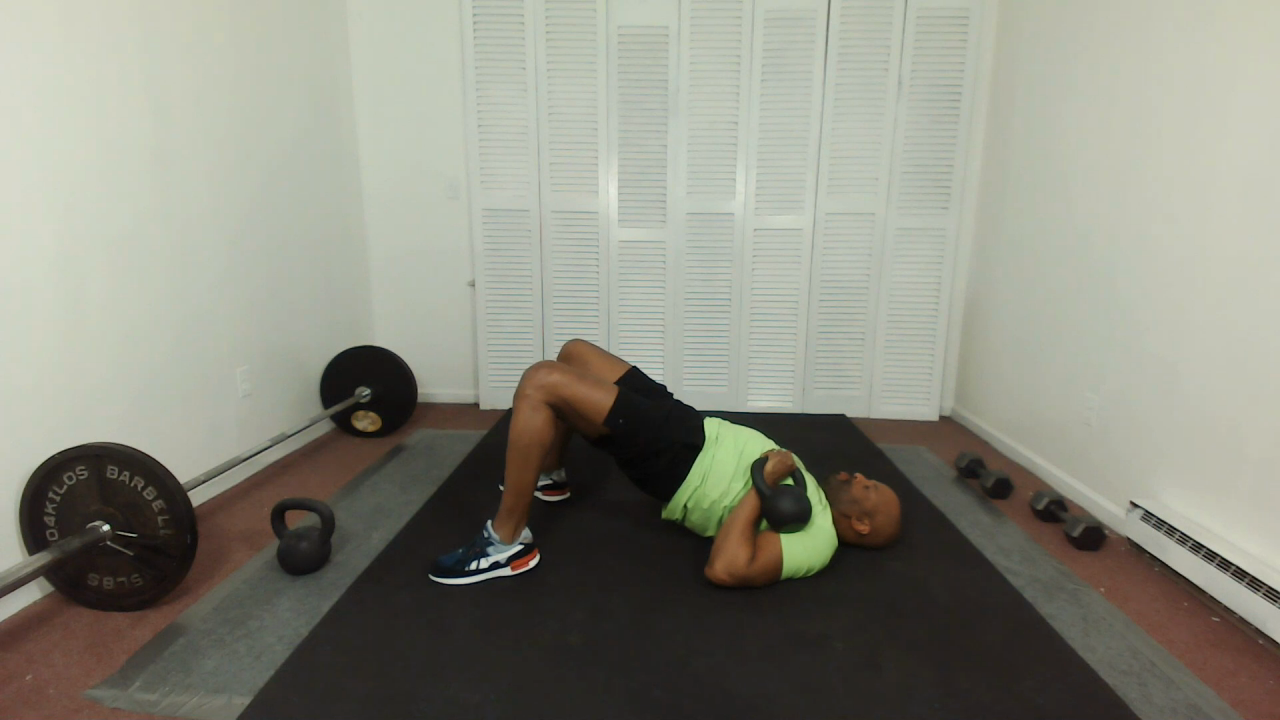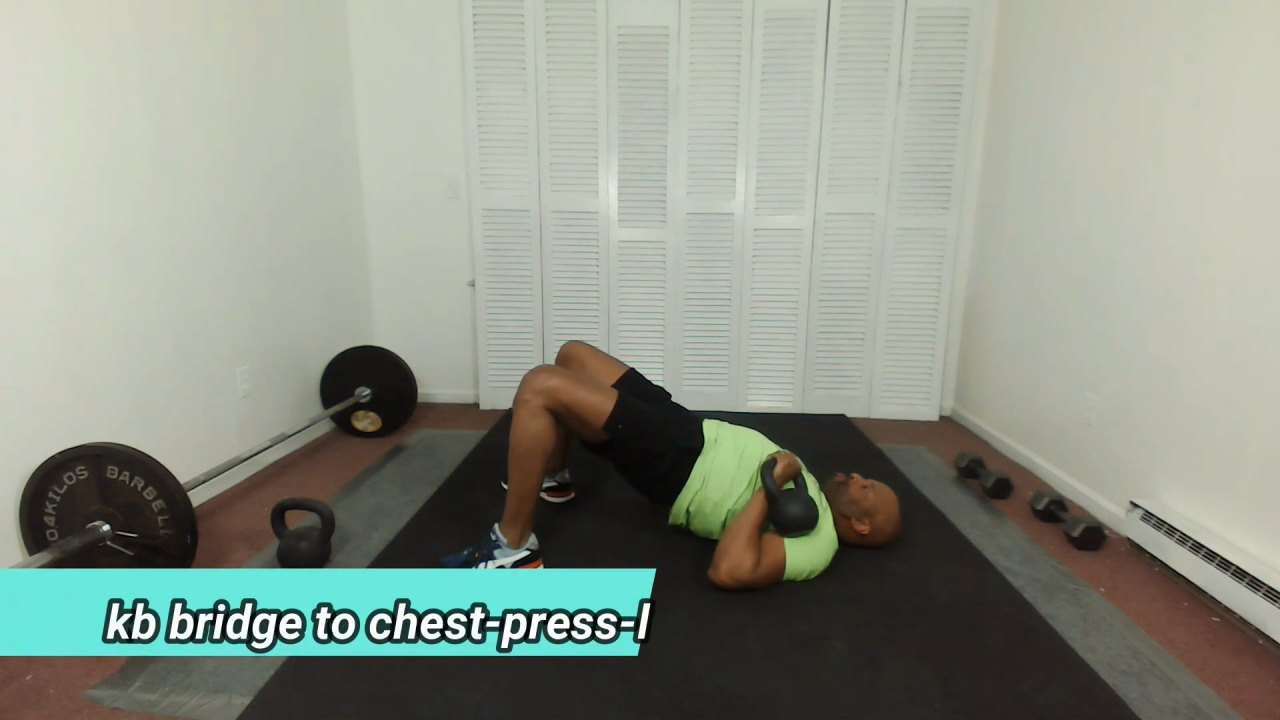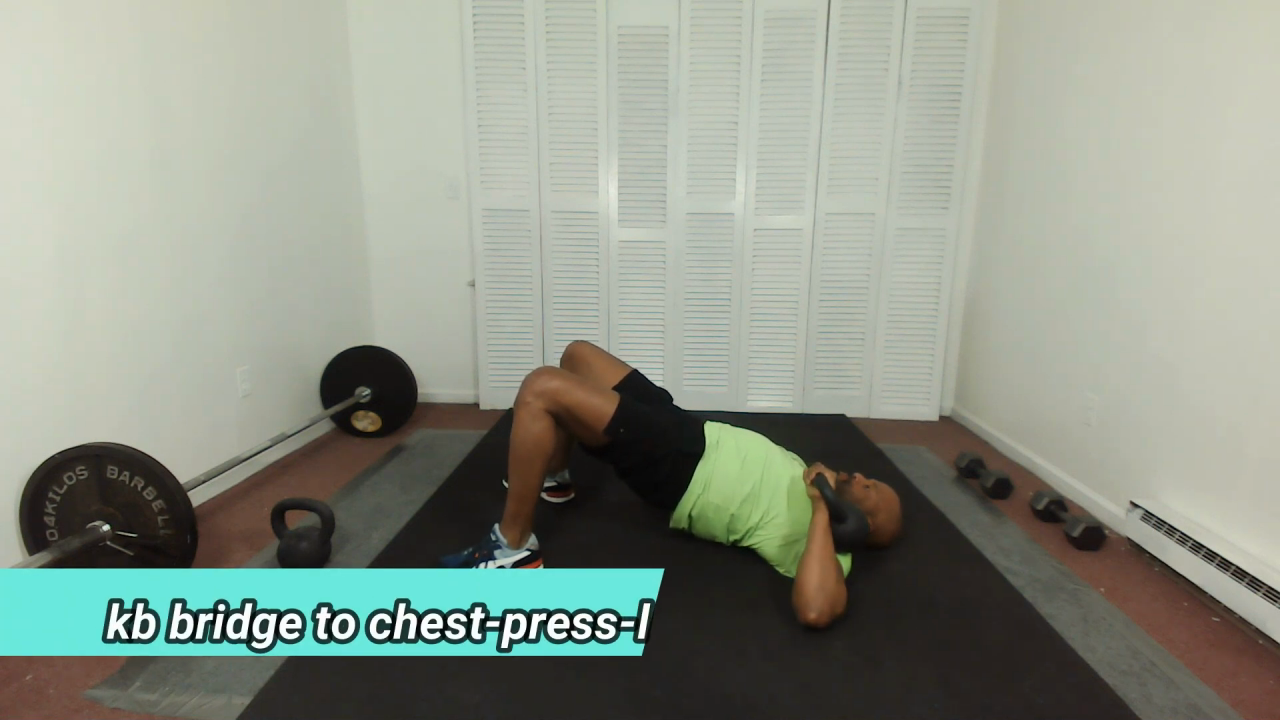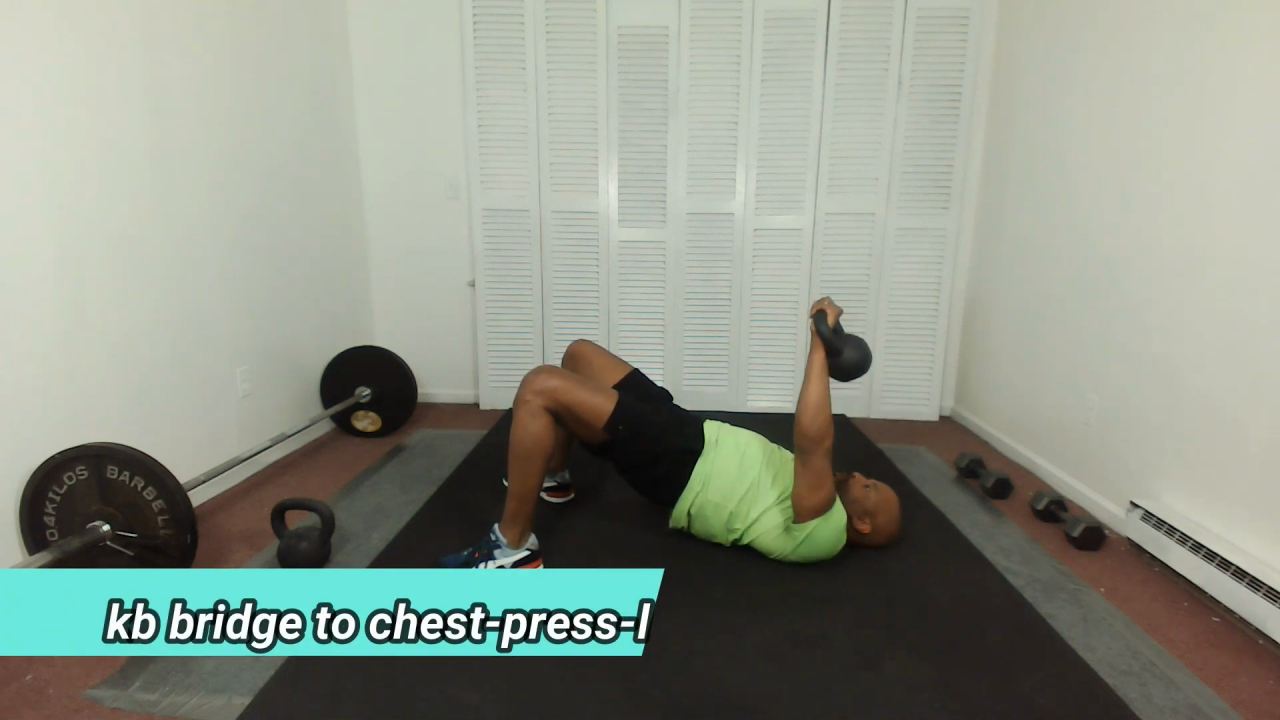
dt=1s
person 1, frame 1
left shoulder: (815, 540)
right shoulder: (811, 492)
left elbow: (724, 568)
left wrist: (764, 484)
left hip: (674, 460)
right hip: (691, 432)
left knee: (542, 382)
right knee: (574, 353)
left ankle: (507, 542)
right ankle: (549, 477)
person 1, frame 2
left shoulder: (816, 541)
right shoulder: (812, 493)
left elbow: (728, 571)
left wrist: (770, 486)
left hip: (674, 463)
right hip: (689, 434)
left knee: (541, 387)
right knee: (572, 354)
left ankle: (513, 547)
right ankle: (552, 478)
person 1, frame 3
left shoulder: (832, 548)
right shoulder: (818, 491)
left elbow: (815, 611)
left wrist: (821, 508)
left hip: (677, 468)
right hip: (691, 435)
left knee: (541, 389)
right knee: (578, 354)
left ankle: (513, 545)
right ankle: (553, 479)
person 1, frame 4
left shoulder: (824, 533)
right shoulder: (821, 500)
left elbow: (814, 440)
left wrist: (820, 344)
left hip: (677, 467)
right hip: (689, 436)
left knee: (540, 388)
right knee: (580, 353)
left ankle: (513, 546)
right ankle: (552, 479)
